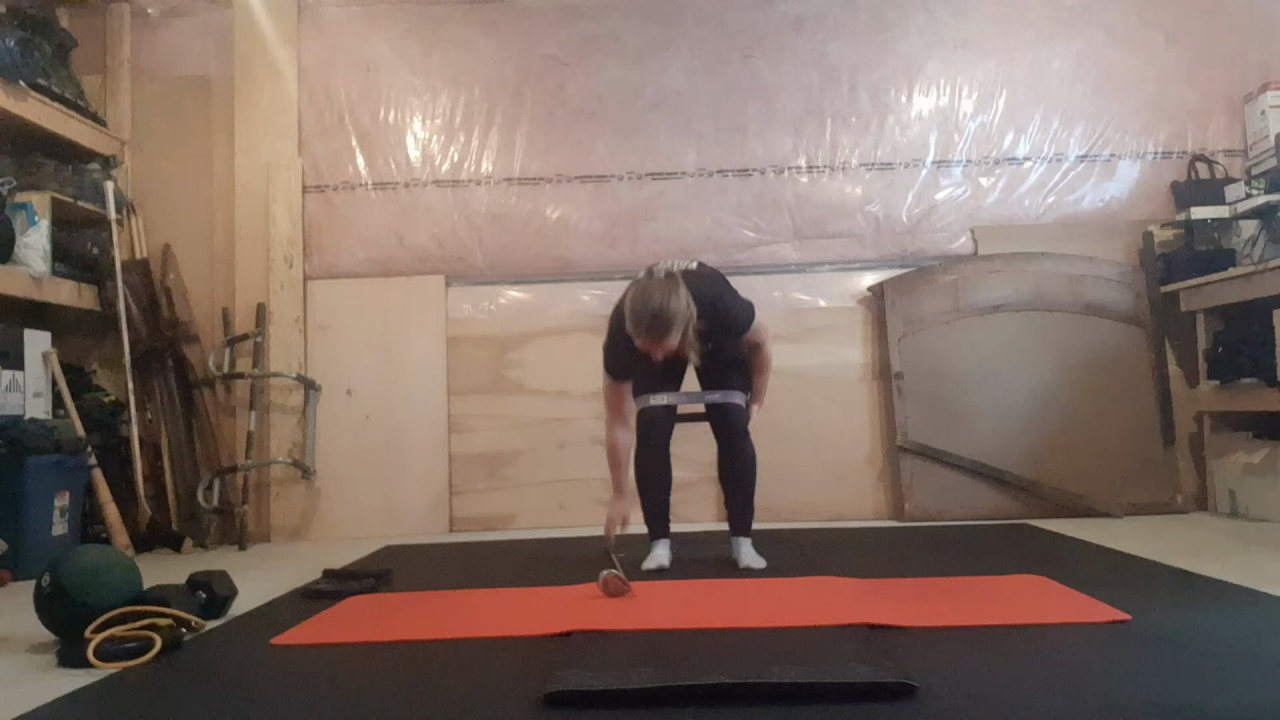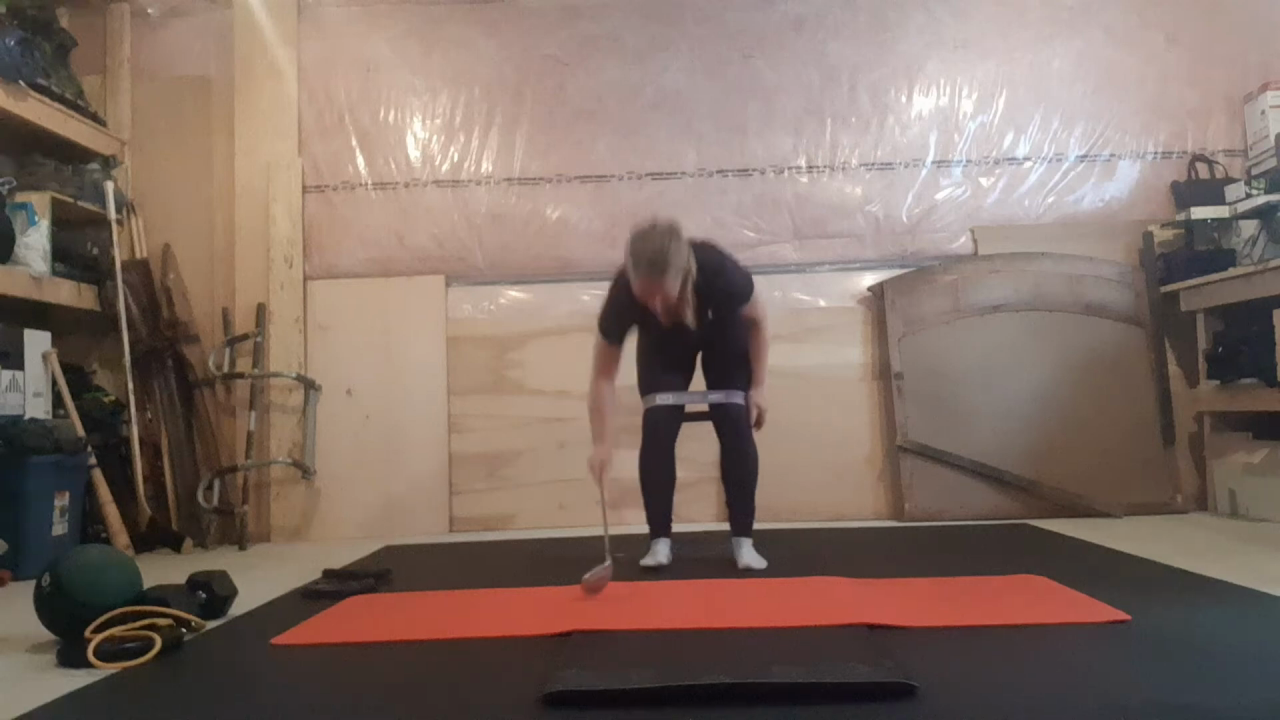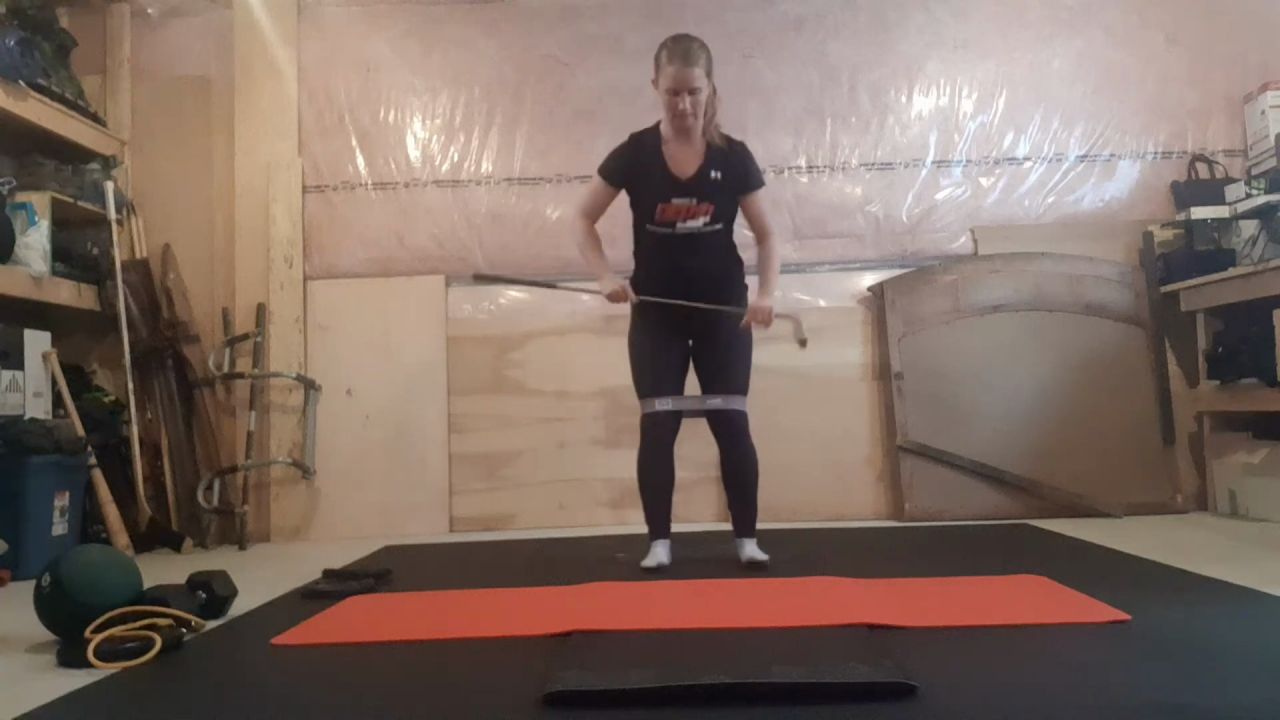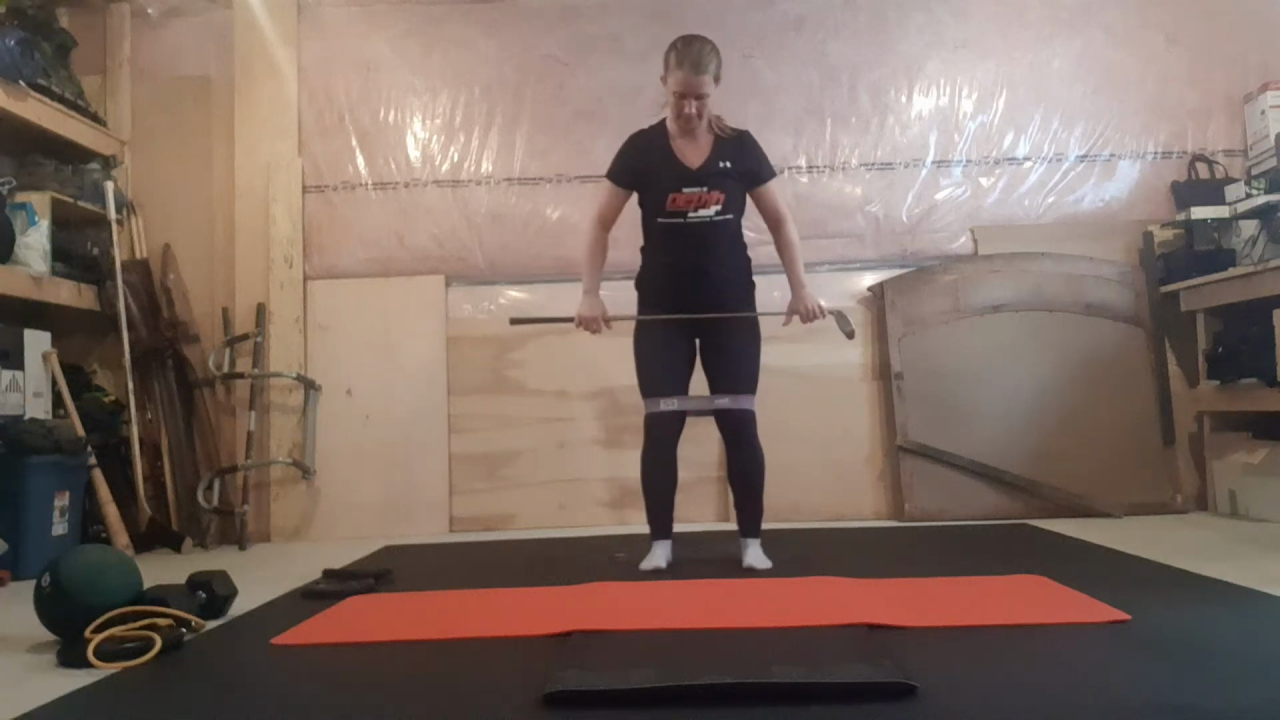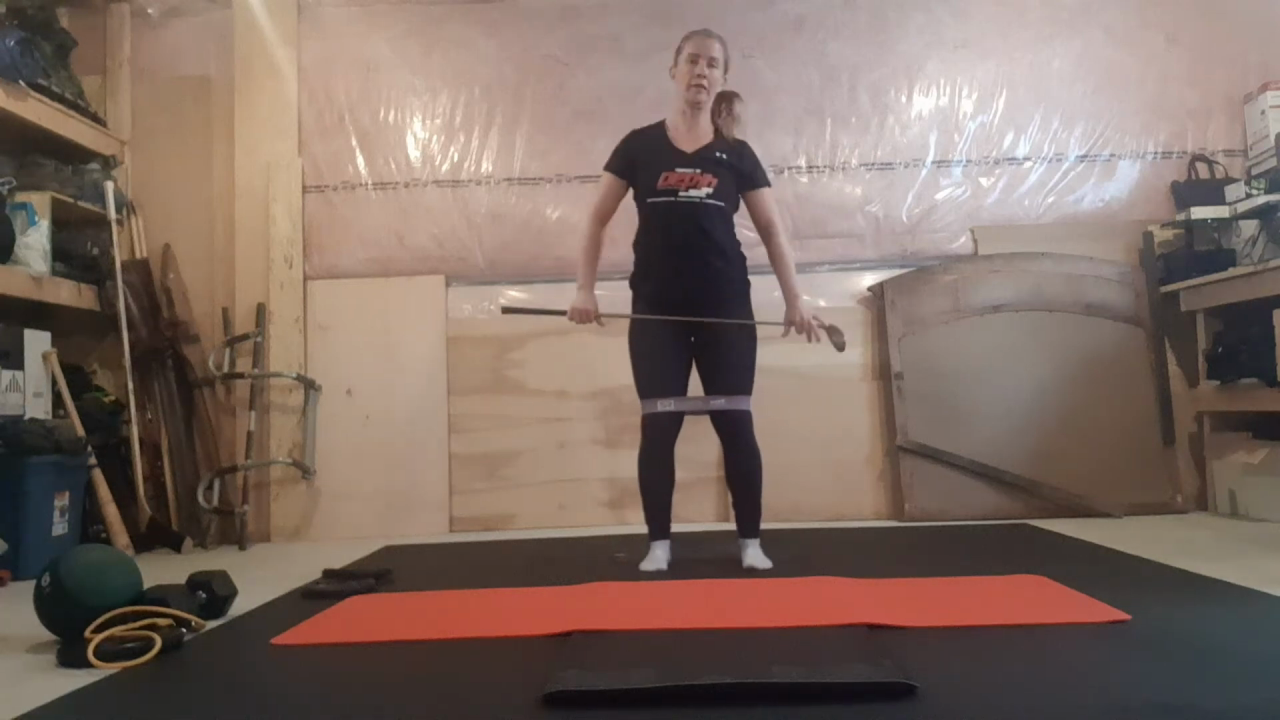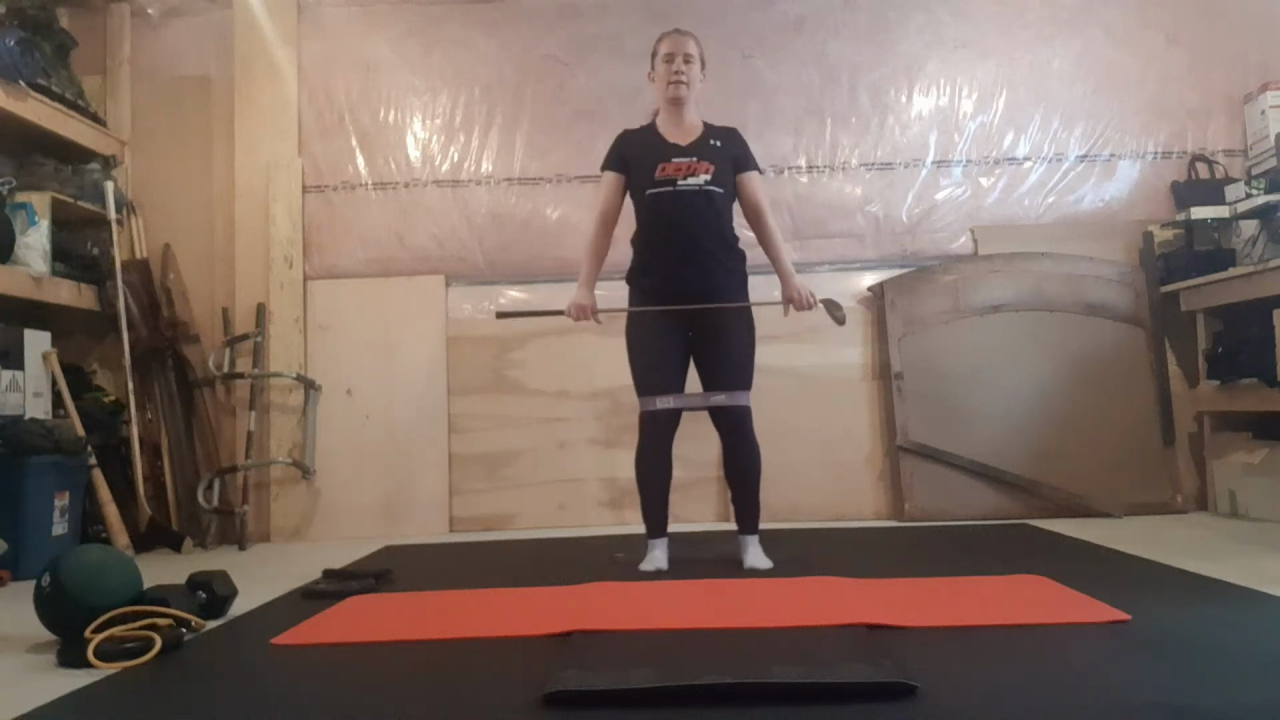
dt=0.5s
person 1, frame 1
left shoulder: (720, 305)
right shoulder: (622, 333)
left elbow: (761, 342)
right elbow: (619, 426)
left wrist: (756, 401)
right wrist: (620, 496)
left hip: (719, 339)
right hip: (650, 331)
left knee: (731, 424)
right knee: (652, 429)
left ankle: (742, 540)
right ankle: (660, 542)
person 1, frame 2
left shoulder: (720, 274)
right shoulder: (623, 297)
left elbow: (756, 321)
right elbow: (603, 376)
left wrist: (757, 387)
right wrist: (601, 441)
left hip: (725, 336)
right hip: (663, 347)
left knee: (734, 423)
right knee: (658, 427)
left ankle: (743, 540)
right ankle: (660, 540)
person 1, frame 3
left shoulder: (732, 156)
right shoulder: (634, 153)
left elbow: (764, 234)
right elbow: (585, 218)
left wrist: (765, 292)
right wrist: (605, 274)
left hip: (722, 312)
right hip: (656, 314)
left knee: (731, 423)
right knee: (657, 426)
left ankle: (747, 538)
right ankle: (659, 541)
person 1, frame 4
left shoulder: (740, 147)
right shoulder: (641, 149)
left elbow: (779, 220)
right elbow: (601, 225)
left wrist: (800, 289)
right wrist: (590, 295)
left hip: (731, 308)
right hip: (661, 311)
left knee: (739, 424)
right knee: (661, 426)
left ankle: (751, 541)
right ankle: (660, 543)
person 1, frame 5
left shoulder: (737, 153)
right shoulder: (639, 144)
left elbow: (771, 231)
right elbow: (598, 220)
left wrist: (794, 301)
right wrist: (584, 287)
left hip: (725, 308)
right hip: (656, 309)
left knee: (735, 424)
right knee: (659, 425)
left ankle: (750, 542)
right ankle: (659, 544)
person 1, frame 6
left shoulder: (728, 141)
right shoulder: (630, 145)
left elbow: (758, 213)
right elbow: (605, 220)
left wrist: (789, 278)
right wrist: (585, 286)
left hip: (724, 300)
right hip: (654, 303)
left knee: (735, 418)
right knee: (656, 422)
left ankle: (750, 539)
right ankle: (657, 543)
